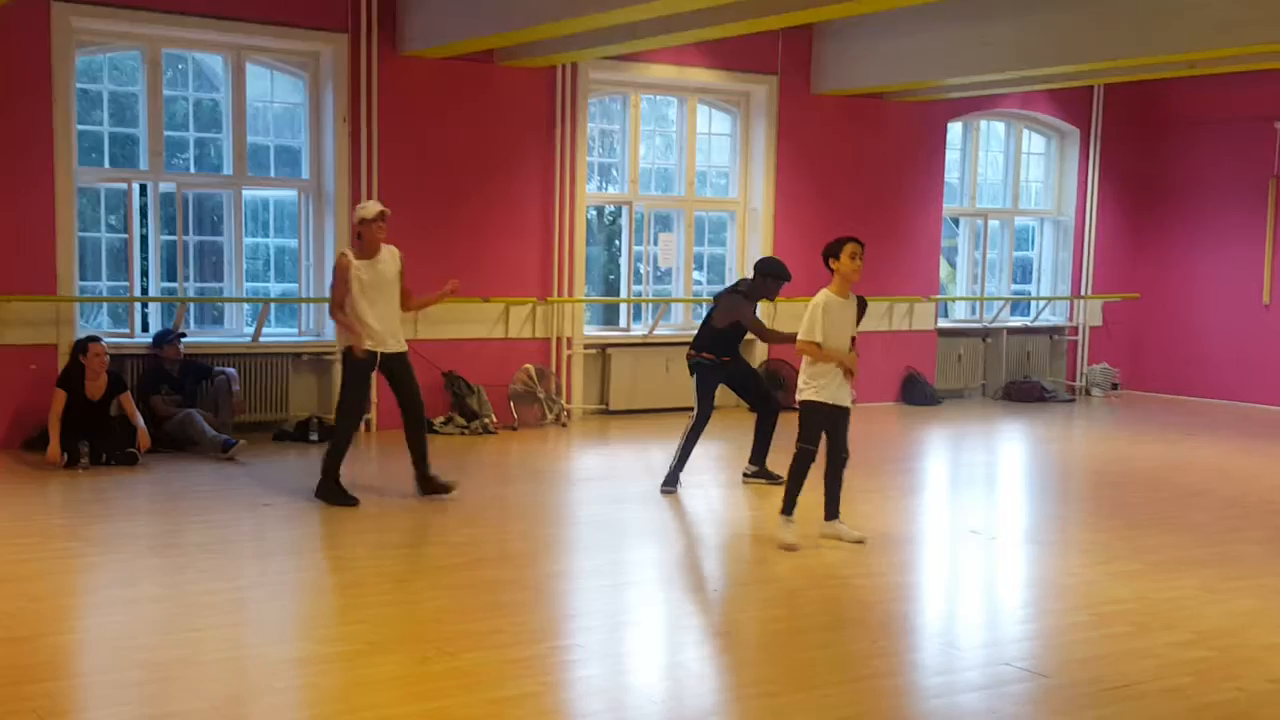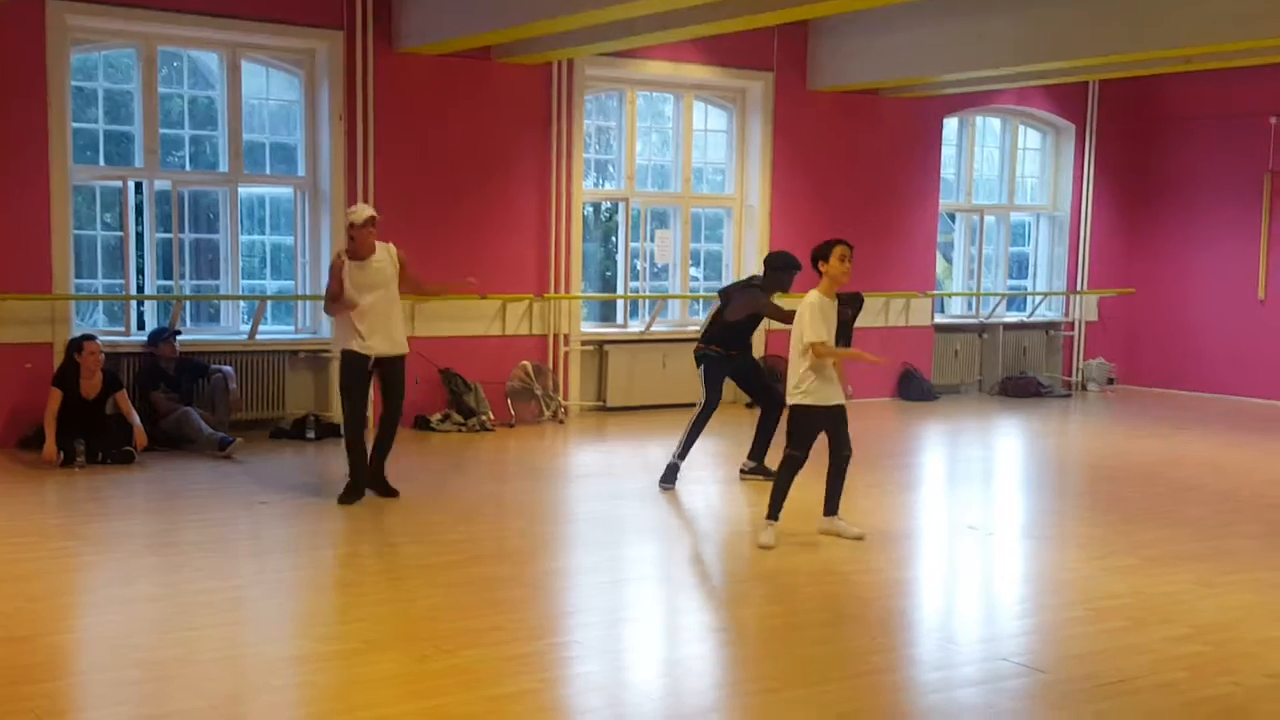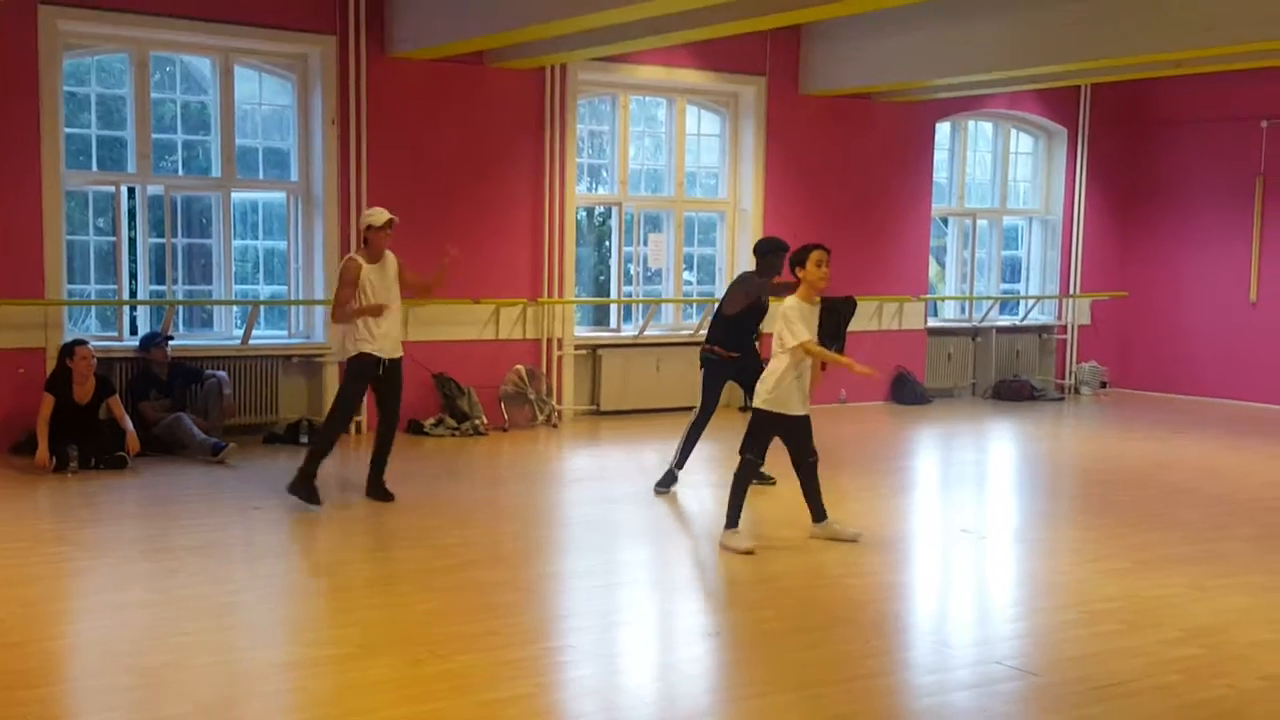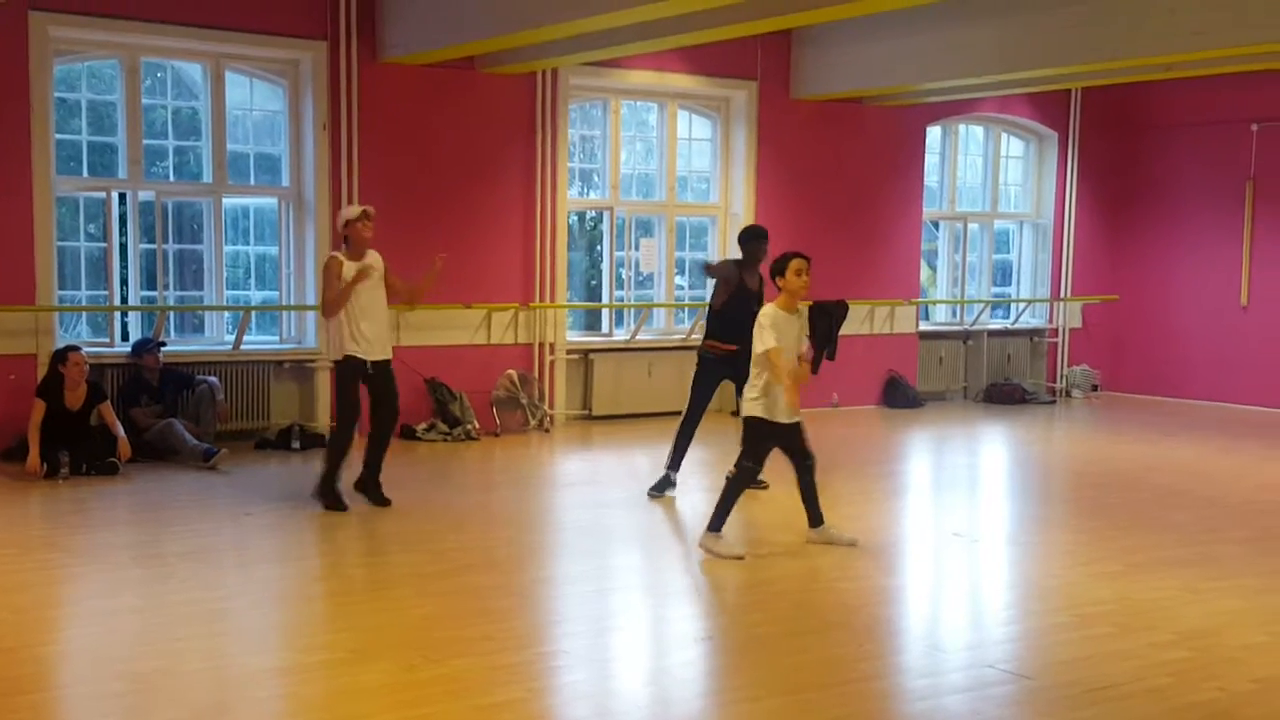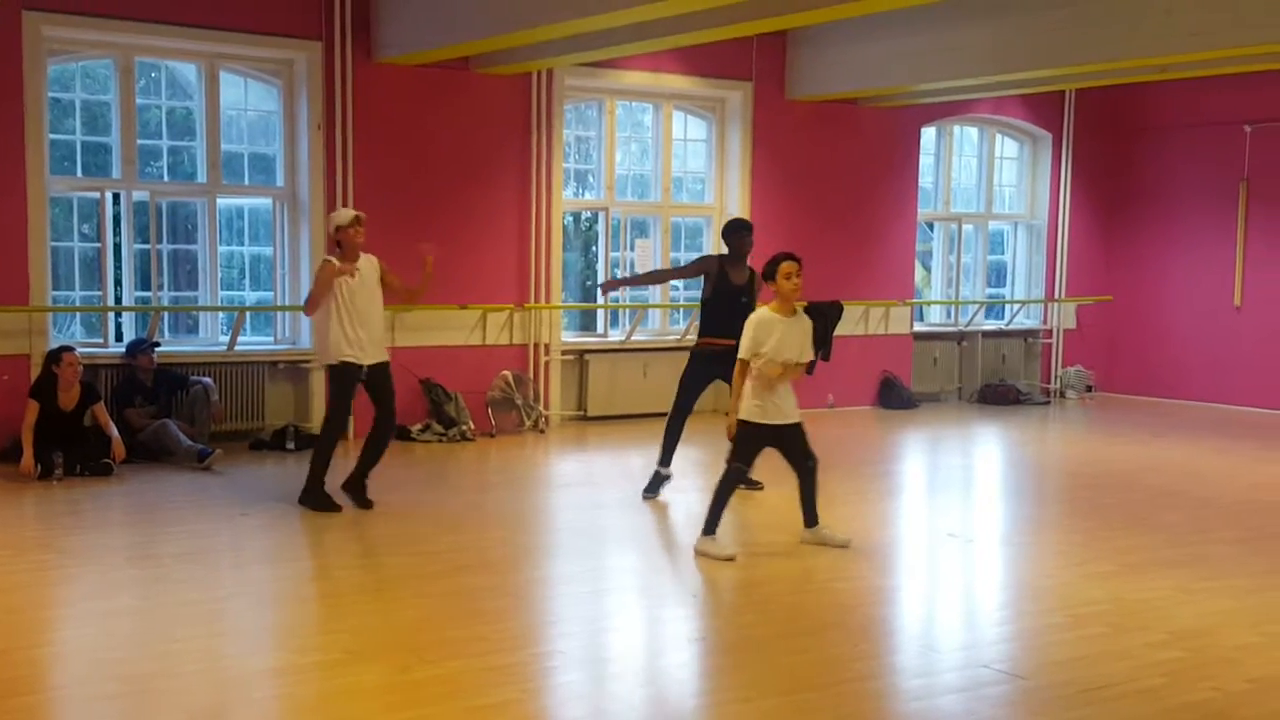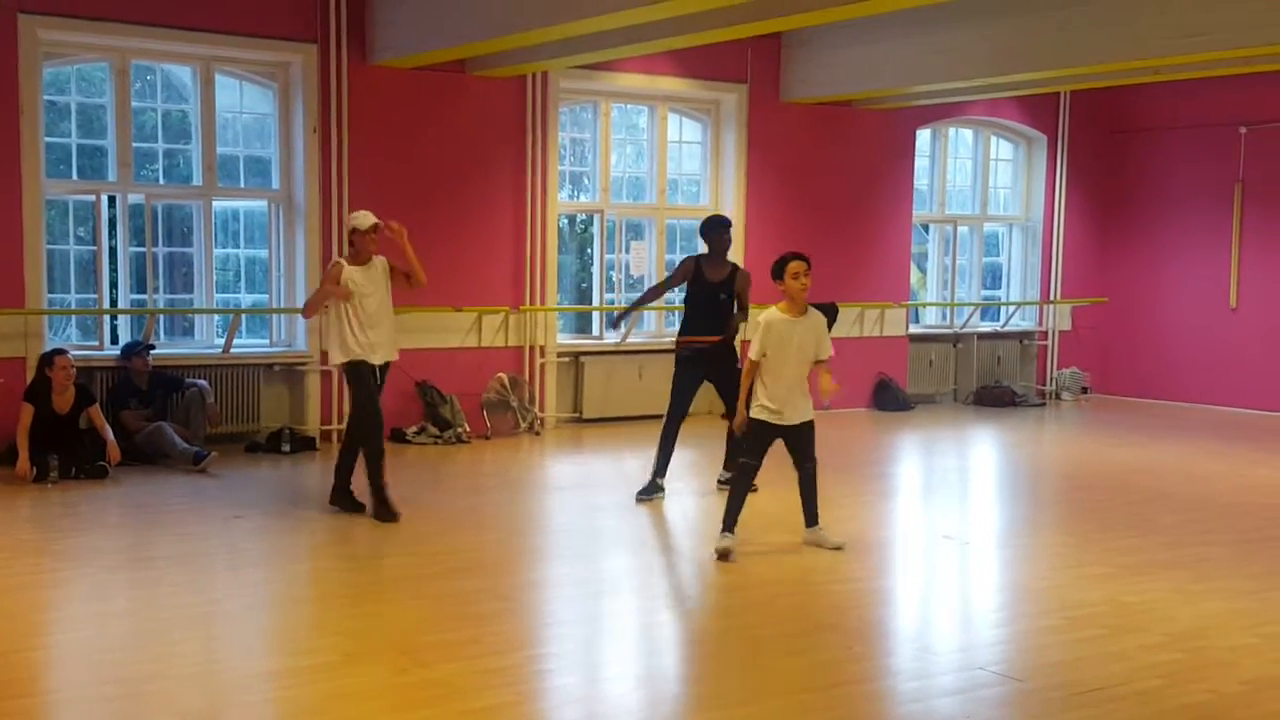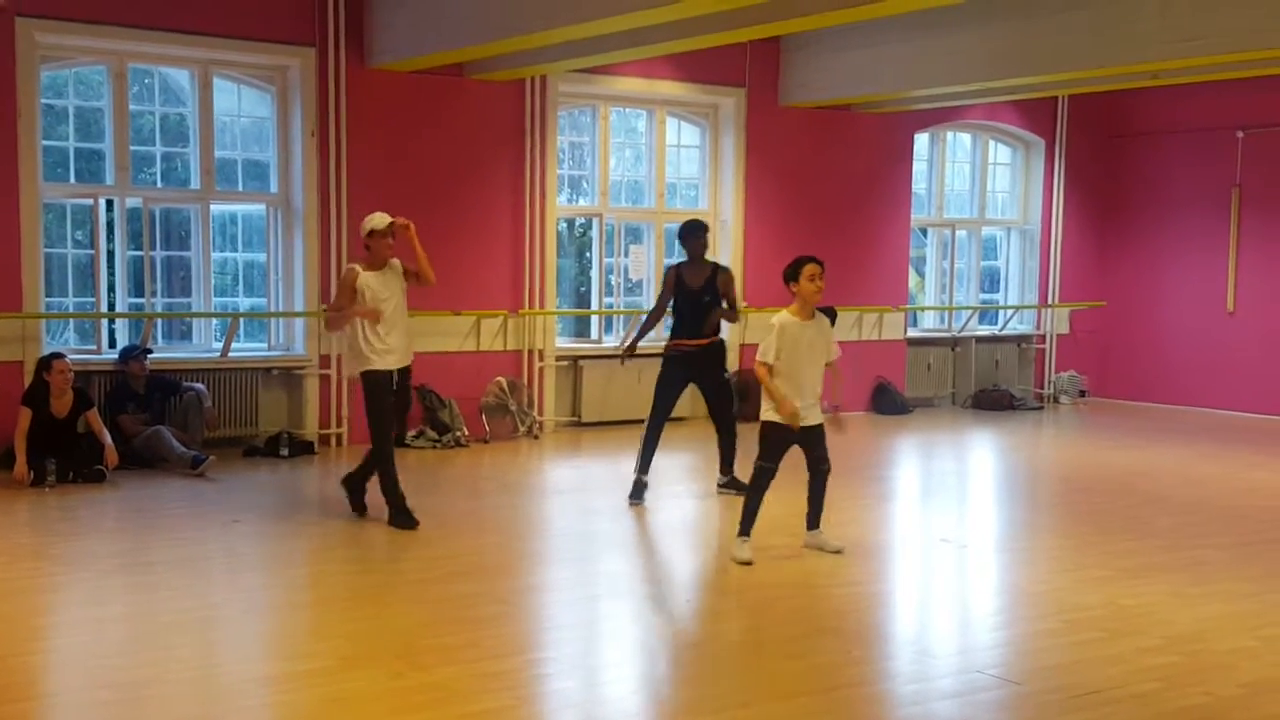
dt=0.3s
person 1, frame 1
left shoulder: (853, 301)
right shoulder: (821, 302)
right elbow: (805, 346)
left wrist: (852, 359)
right wrist: (842, 358)
left hip: (840, 393)
right hip: (814, 390)
left knee: (838, 455)
right knee: (807, 451)
left ankle: (831, 521)
right ankle: (786, 519)
person 1, frame 2
left shoulder: (833, 302)
right shoulder: (812, 302)
right elbow: (818, 349)
left wrist: (837, 369)
right wrist: (855, 354)
left hip: (830, 393)
right hip: (806, 394)
left knee: (842, 451)
right knee: (795, 457)
left ankle: (830, 517)
right ankle: (770, 521)
person 1, frame 3
left shoulder: (815, 306)
right shoulder: (791, 307)
right elbow: (808, 348)
left wrist: (814, 376)
right wrist: (848, 363)
left hip: (797, 401)
right hip: (773, 399)
left knee: (807, 460)
right knee: (751, 461)
left ankle: (820, 522)
right ankle: (730, 529)
person 1, frame 4
left shoulder: (800, 317)
right shoulder: (768, 316)
right elbow: (772, 356)
left wrist: (802, 373)
right wrist: (787, 389)
left hip: (787, 411)
right hip: (761, 407)
left knee: (805, 464)
right knee: (747, 471)
left ankle: (817, 527)
right ankle: (712, 534)
person 1, frame 5
left shoulder: (804, 322)
right shoulder: (758, 320)
left elbow: (801, 366)
right elbow: (741, 367)
left wrist: (782, 370)
right wrist: (733, 411)
left hip: (786, 413)
right hip: (753, 413)
left knee: (807, 464)
right knee: (735, 472)
left ankle: (812, 528)
right ankle: (707, 537)
person 1, frame 6
left shoulder: (817, 320)
right shoulder: (768, 320)
left elbow: (821, 362)
right elbow: (751, 364)
left wrist: (826, 379)
right wrist: (741, 407)
left hip: (800, 411)
right hip: (764, 411)
left knee: (807, 467)
right knee: (746, 469)
left ankle: (812, 528)
right ankle: (726, 533)
person 1, frame 7
left shoulder: (825, 323)
right shoulder: (780, 323)
left elbow: (829, 365)
right elbow: (761, 368)
left wrist: (834, 405)
right wrist: (782, 403)
left hip: (811, 414)
right hip: (778, 415)
left knee: (820, 469)
right knee: (764, 473)
left ankle: (813, 532)
right ankle: (742, 538)
person 2, frame 1
left shoulder: (395, 256)
right shoulder: (346, 262)
right elbow: (335, 309)
left wrist: (442, 294)
right wrist: (352, 331)
left hip: (394, 344)
right hip: (359, 346)
left knee: (415, 408)
right knee: (350, 413)
left ankle: (423, 476)
right ankle: (329, 481)
person 2, frame 2
left shoulder: (394, 255)
right shoulder: (340, 263)
left elbow: (416, 288)
right elbow: (329, 306)
right wrist: (339, 307)
left hip: (392, 345)
right hip: (355, 348)
left knee: (392, 414)
right knee: (355, 414)
left ankle: (376, 472)
right ankle: (357, 477)
person 2, frame 3
left shoulder: (393, 261)
right shoulder: (353, 266)
left elbow: (421, 290)
right elbow: (337, 315)
left wrist: (445, 268)
right wrist: (363, 311)
left hip: (391, 351)
right hip: (362, 350)
left knee: (389, 418)
right knee: (342, 413)
left ankle: (376, 480)
right ankle: (306, 476)
person 2, frame 4
left shoulder: (378, 261)
right shoulder: (335, 263)
left elbow: (406, 296)
right elbow: (328, 311)
left wrist: (432, 275)
right wrist: (354, 281)
left hip: (379, 351)
right hip: (349, 352)
left knee: (388, 414)
right knee: (348, 418)
left ankle: (369, 479)
right ankle: (327, 485)
person 2, frame 5
left shoulder: (374, 264)
right shoulder: (329, 267)
left elbow: (408, 296)
right elbow: (309, 309)
left wrist: (426, 274)
right wrist: (333, 276)
left hip: (376, 354)
right hip: (344, 356)
left knee: (386, 419)
right knee: (337, 422)
left ankle: (357, 481)
right ankle: (313, 489)
person 2, frame 6
left shoulder: (383, 266)
right shoulder: (339, 269)
left elbow: (419, 281)
right elbow: (307, 311)
left wrist: (403, 243)
right wrist: (328, 292)
left hip: (382, 355)
right hip: (355, 356)
left knee: (361, 424)
right knee: (372, 422)
left ankle: (341, 489)
right ankle: (380, 498)
person 2, frame 7
left shoulder: (398, 269)
right shoulder: (354, 275)
left elbow: (429, 280)
right elbow: (330, 322)
left wrist: (413, 238)
right wrist: (355, 311)
left hip: (401, 361)
right hip: (373, 363)
left knee: (394, 432)
right knee: (384, 435)
left ankle: (356, 481)
right ankle: (396, 506)
person 3, frame 1
left shoulder: (747, 288)
right shoulder: (738, 302)
left elbow: (717, 298)
right elbow: (765, 336)
left hip: (731, 358)
right hip: (705, 361)
left knee: (770, 406)
right knee: (702, 413)
left ankle: (755, 467)
right ankle: (675, 471)
person 3, frame 2
left shoulder: (756, 284)
right shoulder: (754, 296)
left elbow: (723, 292)
right elbow: (787, 317)
left hip: (738, 353)
right hip: (712, 353)
left knee: (774, 403)
right knee: (709, 405)
left ankle: (753, 464)
right ankle: (675, 464)
person 3, frame 3
left shoulder: (761, 285)
right shoulder: (748, 282)
right elbow: (775, 289)
left wrist: (751, 329)
left hip: (745, 356)
right hip: (717, 356)
right knee: (705, 410)
right ankle: (673, 470)
person 3, frame 4
left shoulder: (760, 281)
right shoulder: (731, 270)
right elbow: (715, 272)
right wrist: (715, 270)
left hip: (743, 354)
right hip: (714, 354)
right knee: (693, 413)
right ankle: (670, 474)
person 3, frame 5
left shoulder: (755, 279)
right shoulder: (711, 265)
right elbow: (669, 274)
right wrist: (623, 281)
left hip: (737, 353)
right hip: (706, 351)
right knee: (680, 410)
right ankle: (662, 470)
person 3, frame 6
left shoulder: (740, 276)
right shoulder: (690, 266)
left elbow: (744, 313)
right elbow: (660, 289)
left wrist: (737, 318)
right wrist: (628, 311)
left hip: (722, 350)
right hip: (690, 350)
right knee: (675, 416)
left ankle: (728, 474)
right ankle: (657, 480)
person 3, frame 7
left shoulder: (722, 275)
right shoulder: (674, 274)
left elbow: (734, 313)
right elbow: (659, 310)
left wrist: (720, 312)
right wrist: (636, 340)
left hip: (710, 353)
right hip: (677, 353)
left knee: (725, 417)
right knee: (657, 417)
left ankle: (726, 477)
right ankle: (640, 478)
